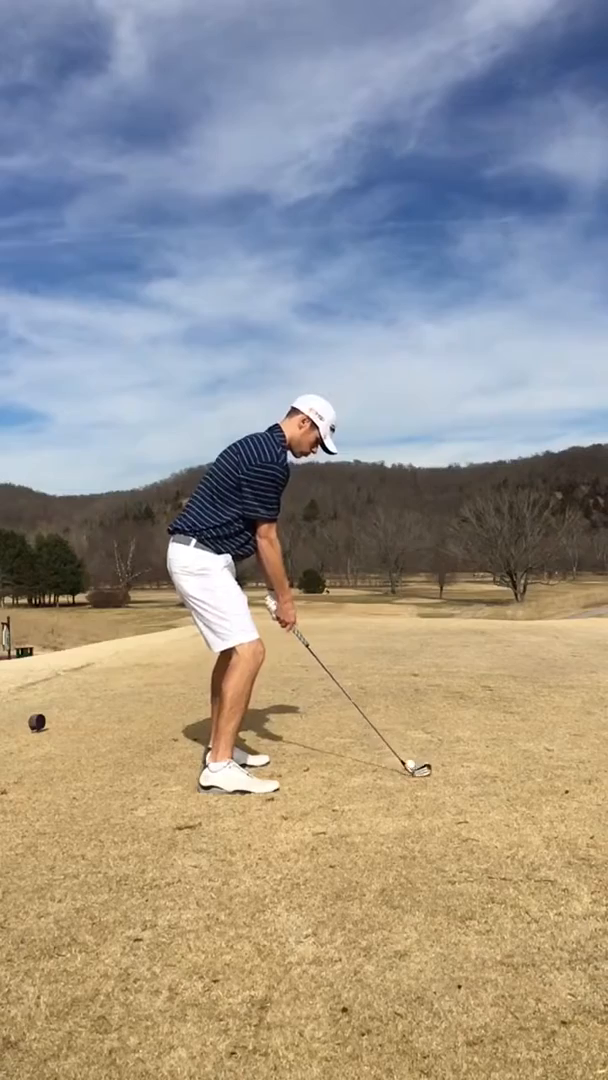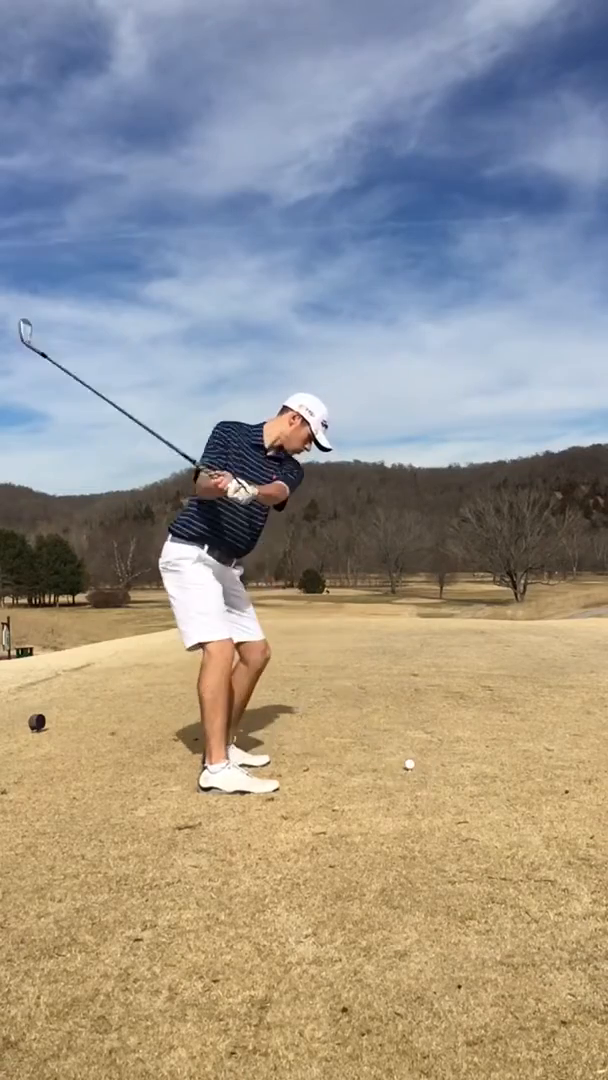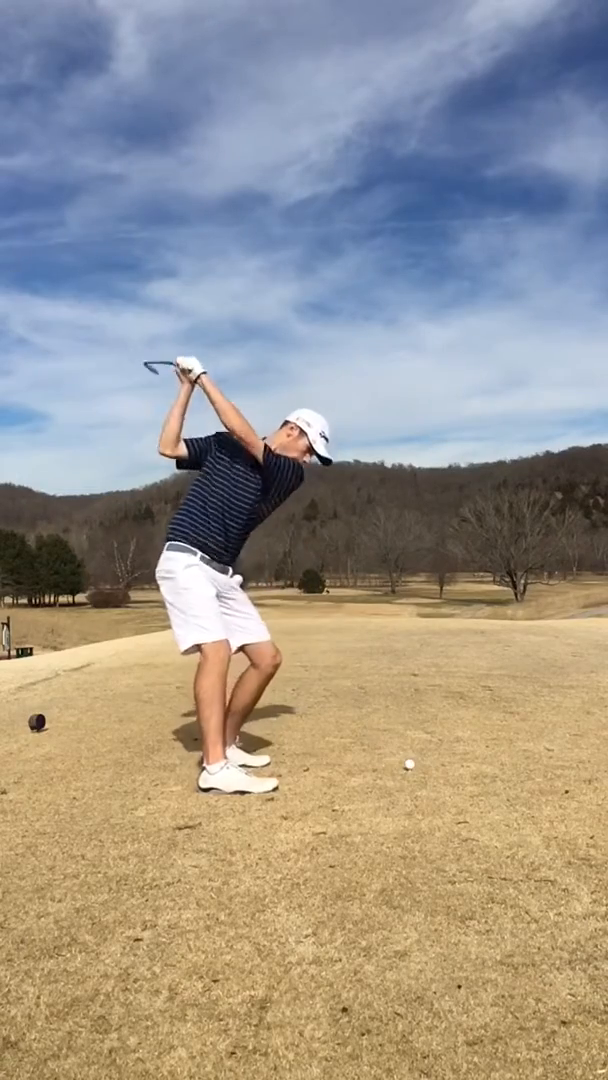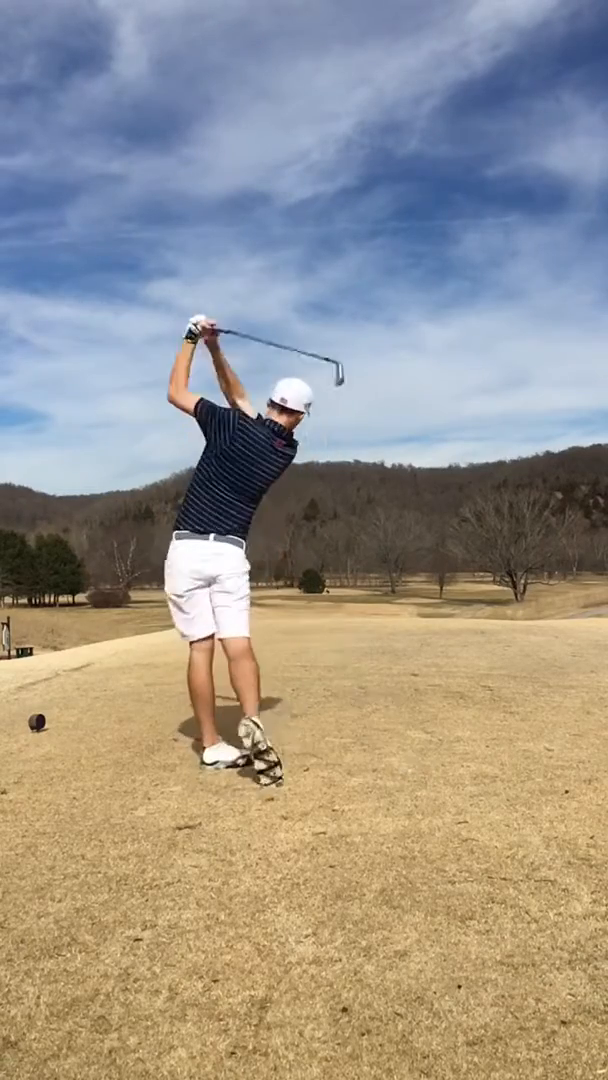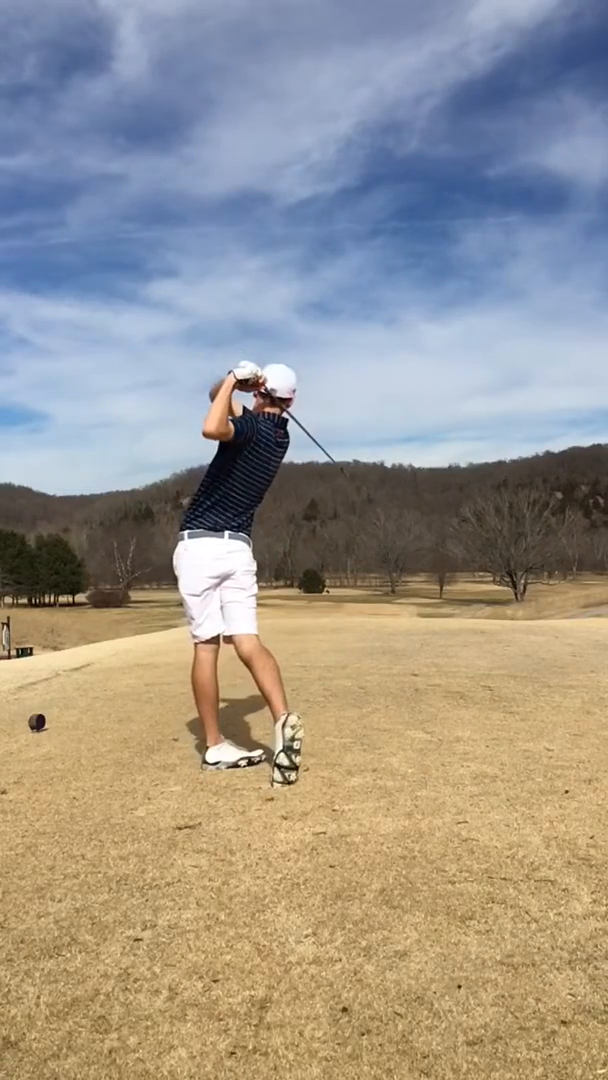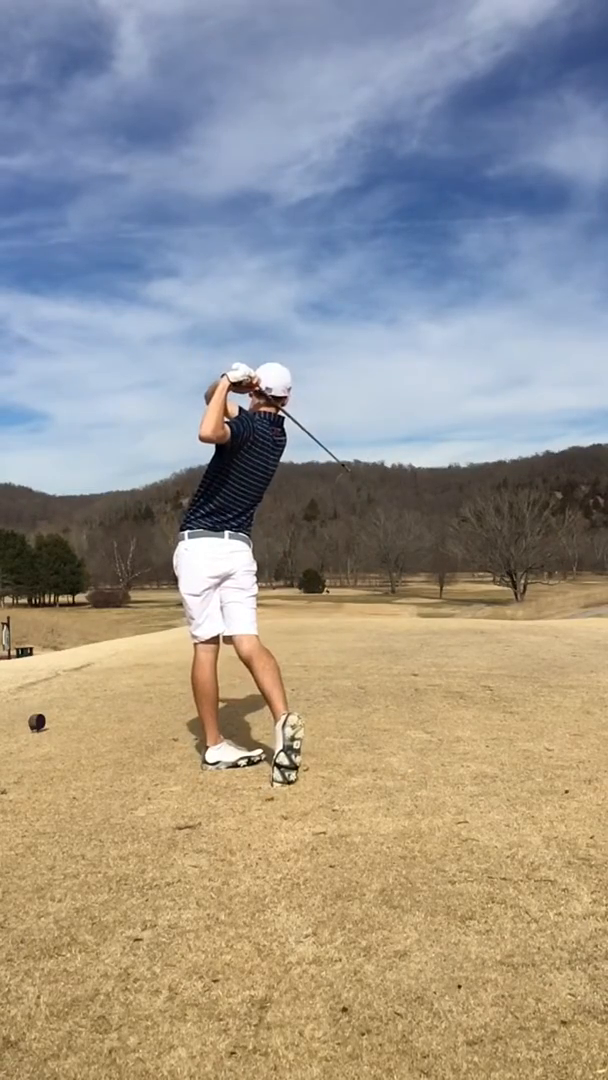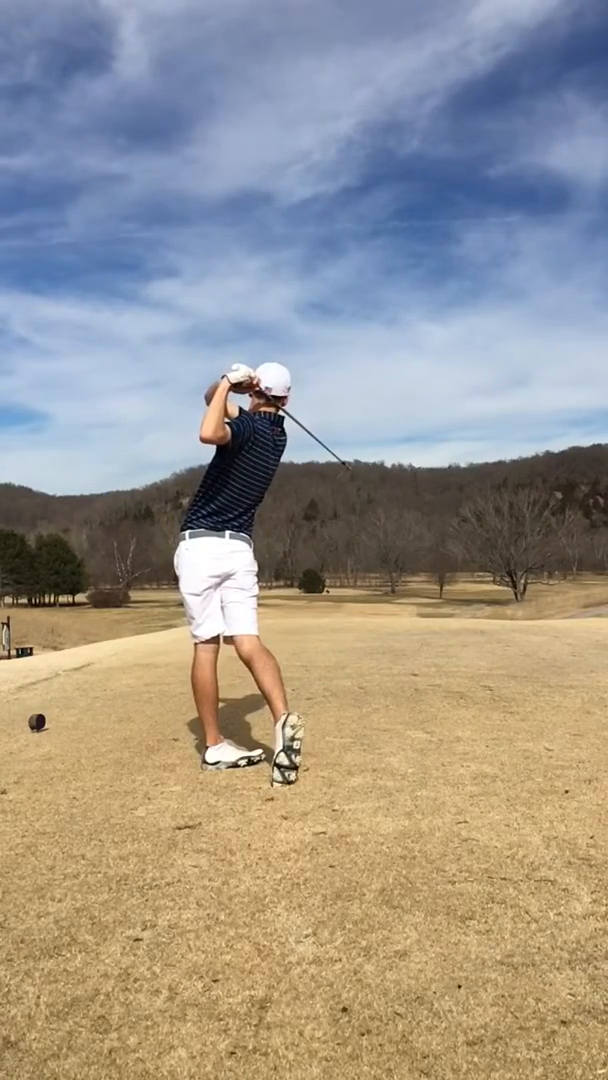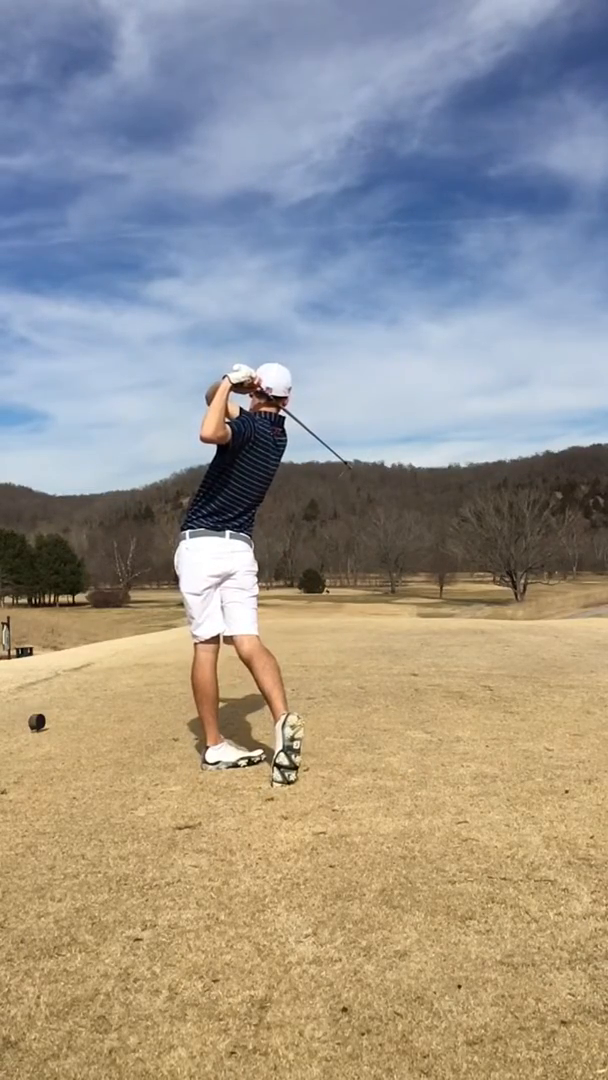
dt=0.5s
person 1, frame 1
left shoulder: (260, 449)
right shoulder: (268, 457)
left elbow: (260, 534)
right elbow: (266, 539)
left wrist: (276, 591)
right wrist: (285, 598)
left hip: (204, 558)
right hip: (201, 559)
left knee: (234, 650)
right knee: (248, 651)
left ankle: (219, 747)
right ankle: (220, 767)
person 1, frame 2
left shoulder: (290, 469)
right shoulder: (229, 433)
left elbow: (277, 494)
right elbow: (201, 485)
left wrist: (248, 490)
right wrist: (219, 485)
left hip: (225, 565)
right hip: (190, 556)
left knee: (256, 653)
right knee: (219, 650)
left ankle: (224, 746)
right ankle: (216, 767)
person 1, frame 3
left shoulder: (289, 475)
right shoulder: (220, 447)
left elbow: (241, 431)
right elbow: (167, 447)
left wrist: (203, 379)
right wrist: (187, 391)
left hip: (221, 574)
right hip: (184, 563)
left knee: (267, 659)
right knee: (215, 649)
left ankle: (222, 735)
right ankle: (216, 767)
person 1, frame 4
left shoulder: (234, 427)
right shoulder: (287, 452)
left elbow: (176, 394)
right elbow: (239, 400)
left wrist: (194, 340)
right wrist: (215, 348)
left hip: (186, 548)
right hip: (227, 552)
left knee: (200, 646)
right knee: (238, 646)
left ankle: (212, 745)
right ankle: (250, 725)
person 1, frame 5
left shoulder: (252, 426)
right shoulder: (280, 435)
left elbow: (212, 429)
right elbow: (219, 398)
left wrist: (235, 378)
right wrist: (233, 385)
left hip: (200, 546)
right hip: (237, 548)
left knee: (206, 645)
right knee: (248, 643)
left ankle: (215, 746)
right ankle: (283, 718)
person 1, frame 6
left shoulder: (248, 426)
right shoulder: (278, 433)
left elbow: (208, 433)
right elbow: (213, 399)
left wrist: (228, 381)
right wrist: (226, 386)
left hip: (200, 547)
right hip: (238, 549)
left knee: (205, 645)
right knee: (248, 643)
left ankle: (214, 747)
right ankle: (284, 719)
person 1, frame 7
left shoulder: (248, 425)
right shoulder: (277, 433)
left elbow: (209, 434)
right elbow: (213, 399)
left wrist: (228, 382)
right wrist: (225, 387)
left hip: (201, 546)
right hip: (239, 548)
left knee: (206, 645)
right knee: (248, 643)
left ankle: (214, 746)
right ankle: (284, 719)
person 1, frame 8
left shoulder: (249, 425)
right shoulder: (278, 434)
left elbow: (209, 433)
right elbow: (213, 398)
left wrist: (231, 382)
right wrist: (228, 386)
left hip: (201, 546)
right hip: (239, 548)
left knee: (206, 645)
right knee: (248, 643)
left ankle: (214, 746)
right ankle: (283, 719)
